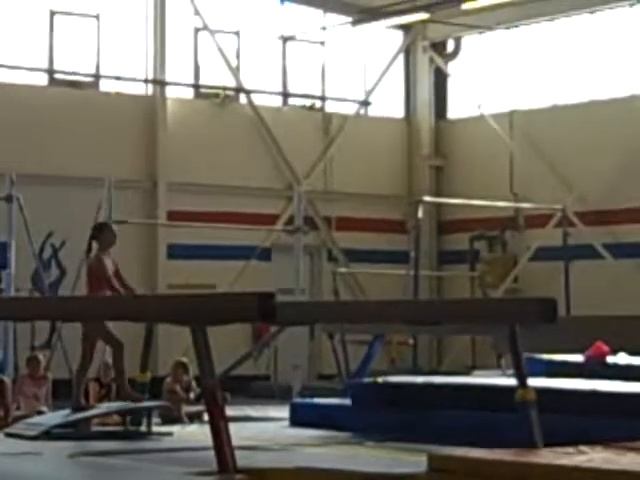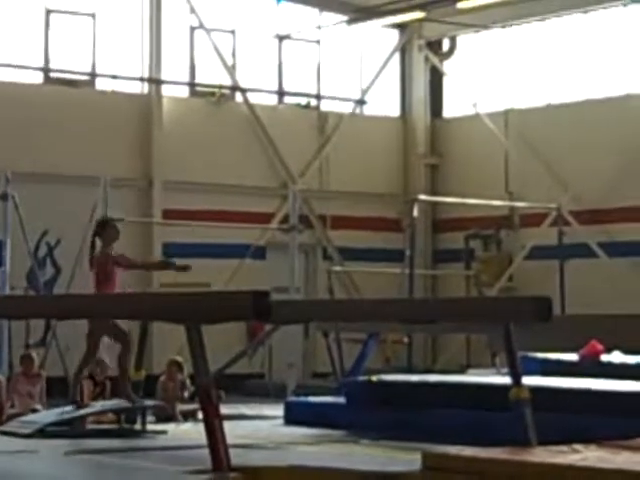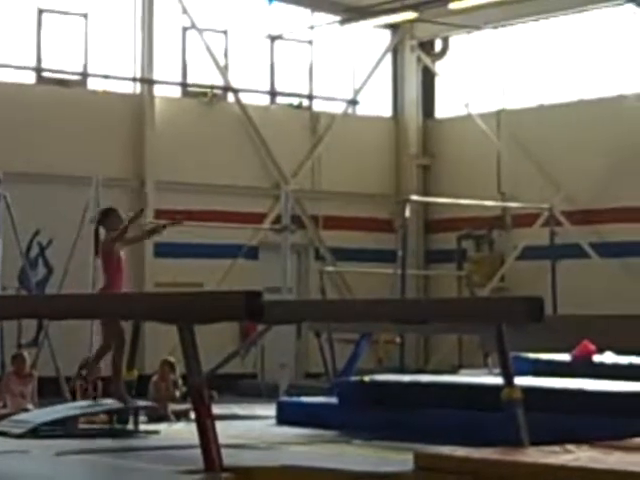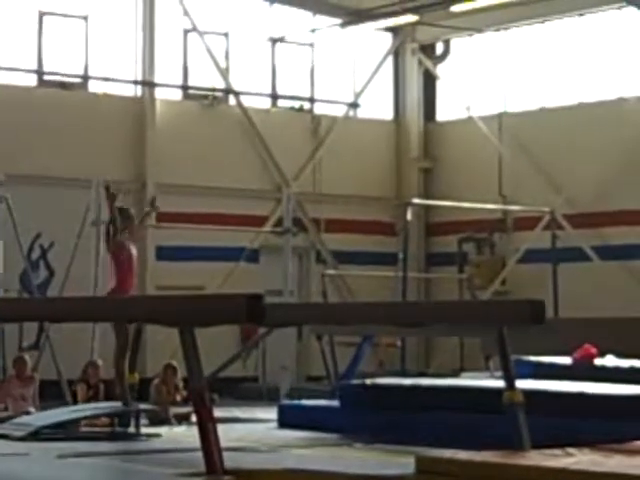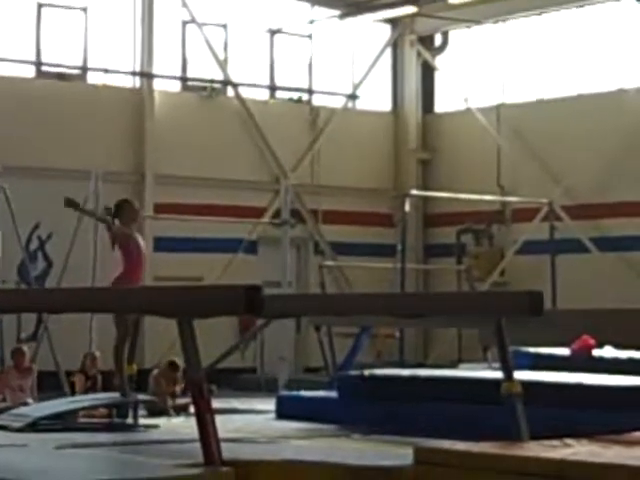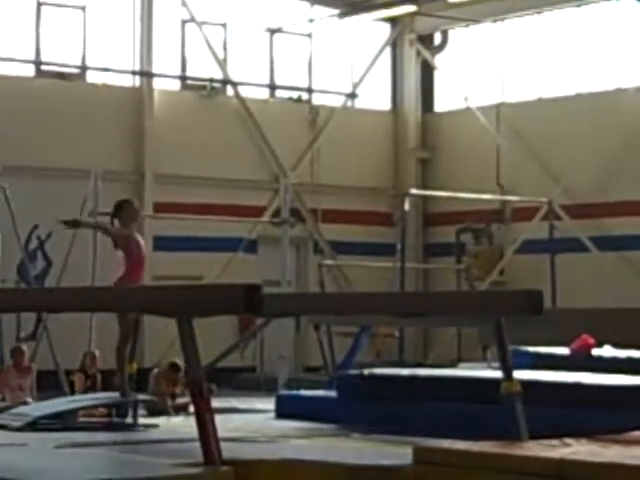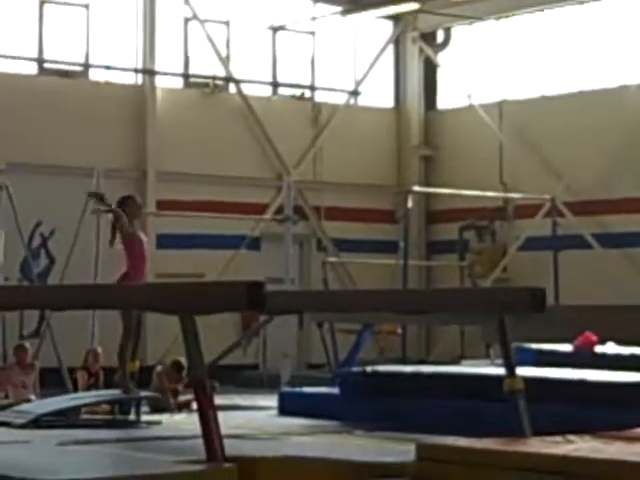
dt=0.2s
person 1, frame 1
left shoulder: (109, 260)
right shoulder: (97, 259)
left elbow: (124, 285)
right elbow: (112, 286)
left knee: (87, 357)
right knee: (117, 346)
left ankle: (78, 400)
right ankle: (122, 390)
person 1, frame 2
left shoulder: (110, 254)
right shoulder: (102, 254)
left elbow: (137, 264)
right elbow: (131, 264)
left wrist: (166, 265)
right wrist: (163, 265)
left knee: (91, 353)
right knee: (125, 341)
right ankle: (124, 387)
person 1, frame 3
left shoulder: (118, 243)
right shoulder: (108, 242)
left elbow: (141, 236)
right elbow: (121, 233)
left wrist: (165, 226)
right wrist: (135, 218)
left knee: (109, 343)
right knee: (118, 341)
right ankle: (117, 387)
person 1, frame 4
left shoulder: (128, 240)
right shoulder: (117, 241)
left elbow: (139, 224)
right elbow: (115, 224)
left wrist: (151, 209)
right wrist: (111, 204)
left hip: (126, 297)
right hip: (118, 298)
left knee: (123, 343)
right knee: (123, 343)
left ankle: (122, 389)
right ankle: (123, 391)
person 1, frame 5
left shoulder: (132, 231)
right shoulder: (122, 232)
left elbow: (129, 220)
right elbow: (110, 223)
left hip: (132, 287)
right hip: (124, 287)
left knee: (131, 333)
right knee: (123, 334)
left ankle: (123, 378)
right ankle: (121, 380)
person 1, frame 6
left shoulder: (132, 232)
right shoulder: (123, 234)
right elbow: (104, 227)
right wrist: (83, 223)
left hip: (134, 288)
right hip: (125, 288)
left knee: (131, 334)
right knee: (126, 334)
left ankle: (123, 376)
right ankle: (122, 378)
person 1, frame 7
left shoulder: (134, 229)
right shoulder: (126, 229)
right elbow: (119, 217)
right wrist: (107, 204)
left hip: (136, 285)
right hip: (128, 285)
left knee: (133, 331)
right knee: (129, 331)
left ankle: (124, 374)
right ankle: (124, 376)
